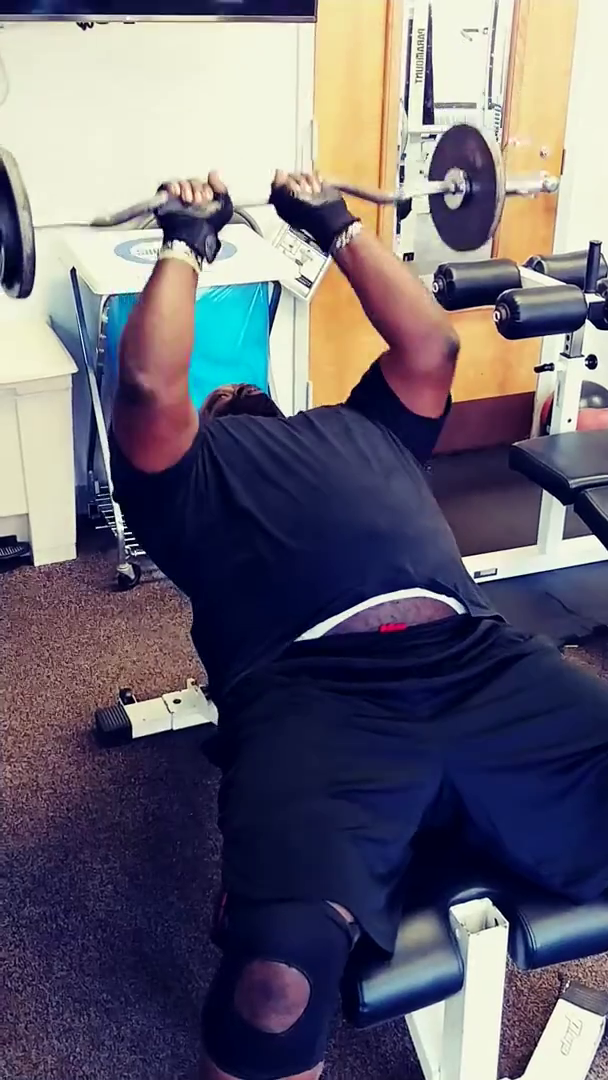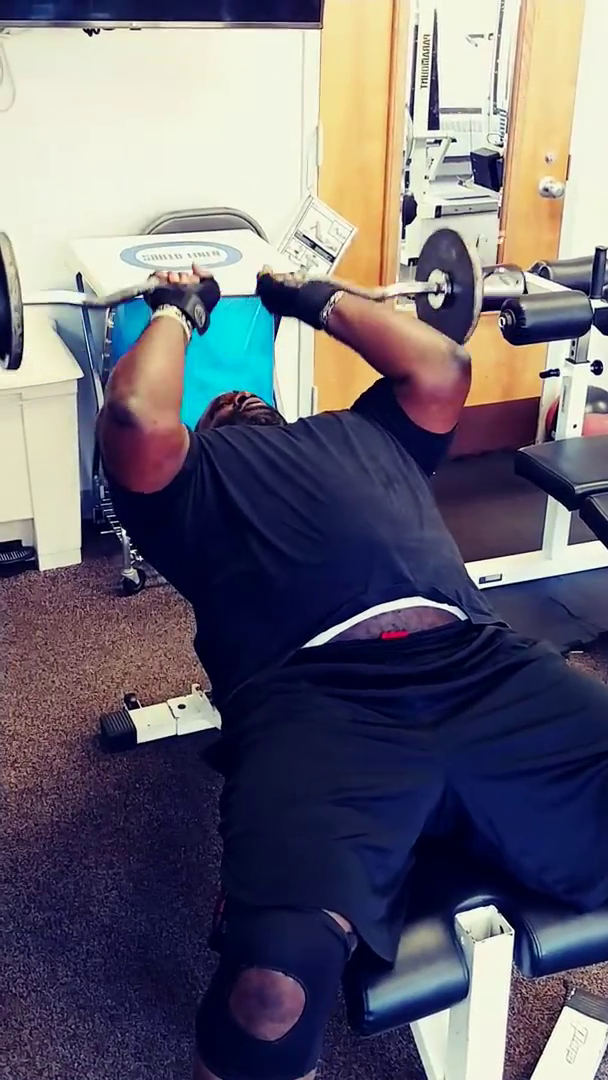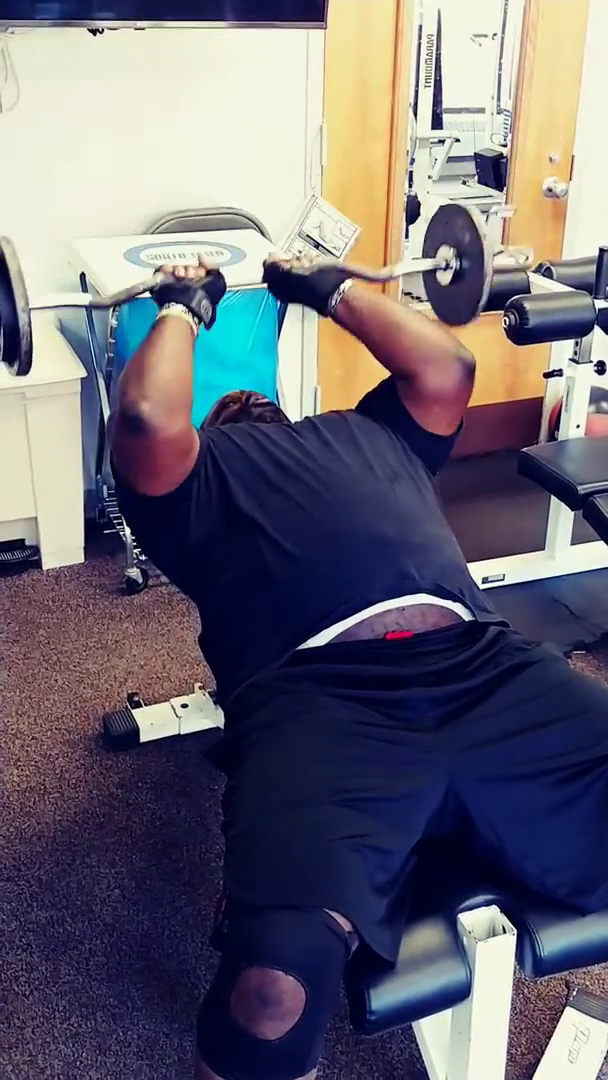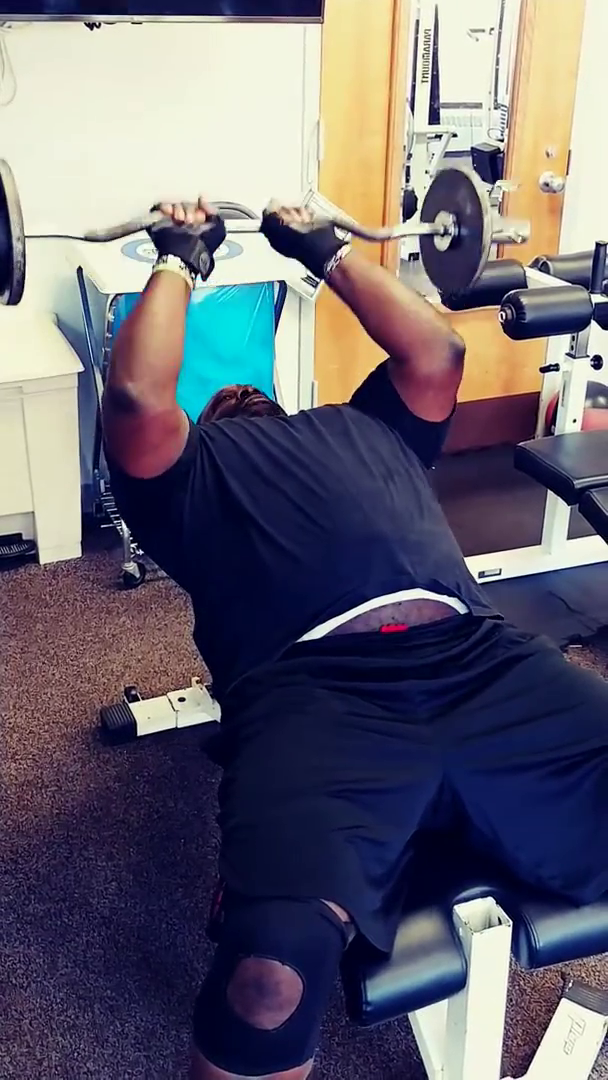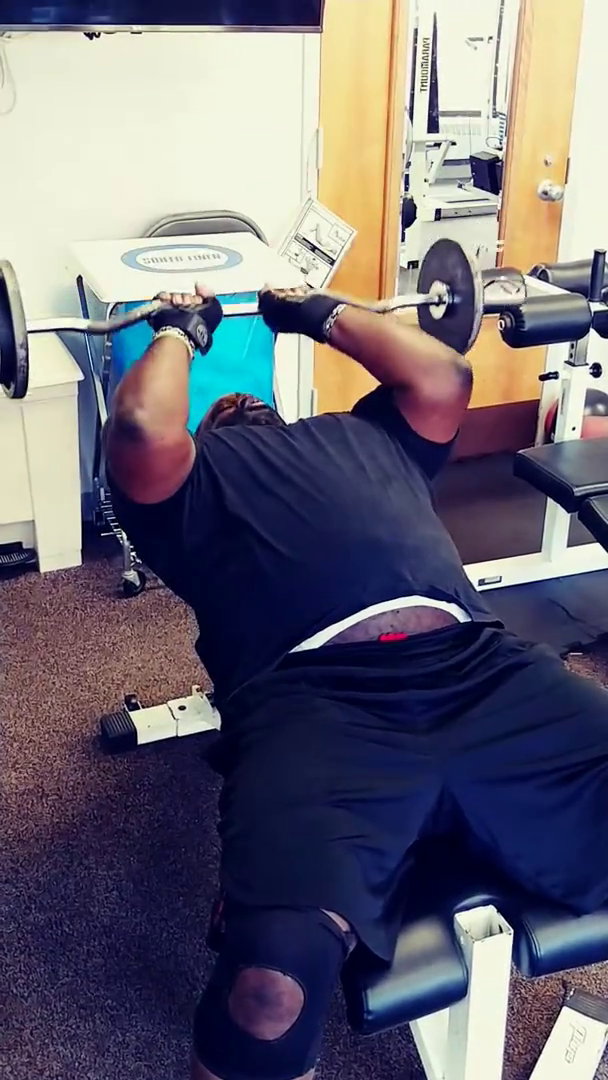
dt=1s
person 1, frame 1
left shoulder: (359, 428)
right shoulder: (188, 472)
left elbow: (427, 346)
right elbow: (149, 387)
left wrist: (336, 226)
right wrist: (184, 244)
left hip: (479, 659)
right hip: (310, 691)
right knee: (278, 976)
person 1, frame 2
left shoulder: (358, 433)
right shoulder: (194, 472)
left elbow: (443, 367)
right elbow: (134, 420)
left wrist: (324, 302)
right wrist: (175, 312)
left hip: (481, 664)
right hip: (313, 698)
right knee: (274, 981)
person 1, frame 3
left shoulder: (365, 433)
right shoulder: (194, 474)
left elbow: (446, 369)
right elbow: (147, 420)
left wrist: (331, 290)
right wrist: (183, 308)
left hip: (483, 665)
right hip: (315, 697)
right knee: (274, 981)
person 1, frame 4
left shoulder: (361, 427)
right shoulder: (193, 469)
left elbow: (436, 351)
right elbow: (135, 400)
left wrist: (328, 252)
right wrist: (177, 261)
left hip: (481, 659)
right hip: (312, 692)
right knee: (271, 974)
person 1, frame 5
left shoulder: (356, 435)
right shoulder: (193, 475)
left elbow: (445, 378)
right elbow: (142, 432)
left wrist: (326, 316)
right wrist: (179, 332)
left hip: (477, 665)
right hip: (312, 697)
right knee: (273, 979)
